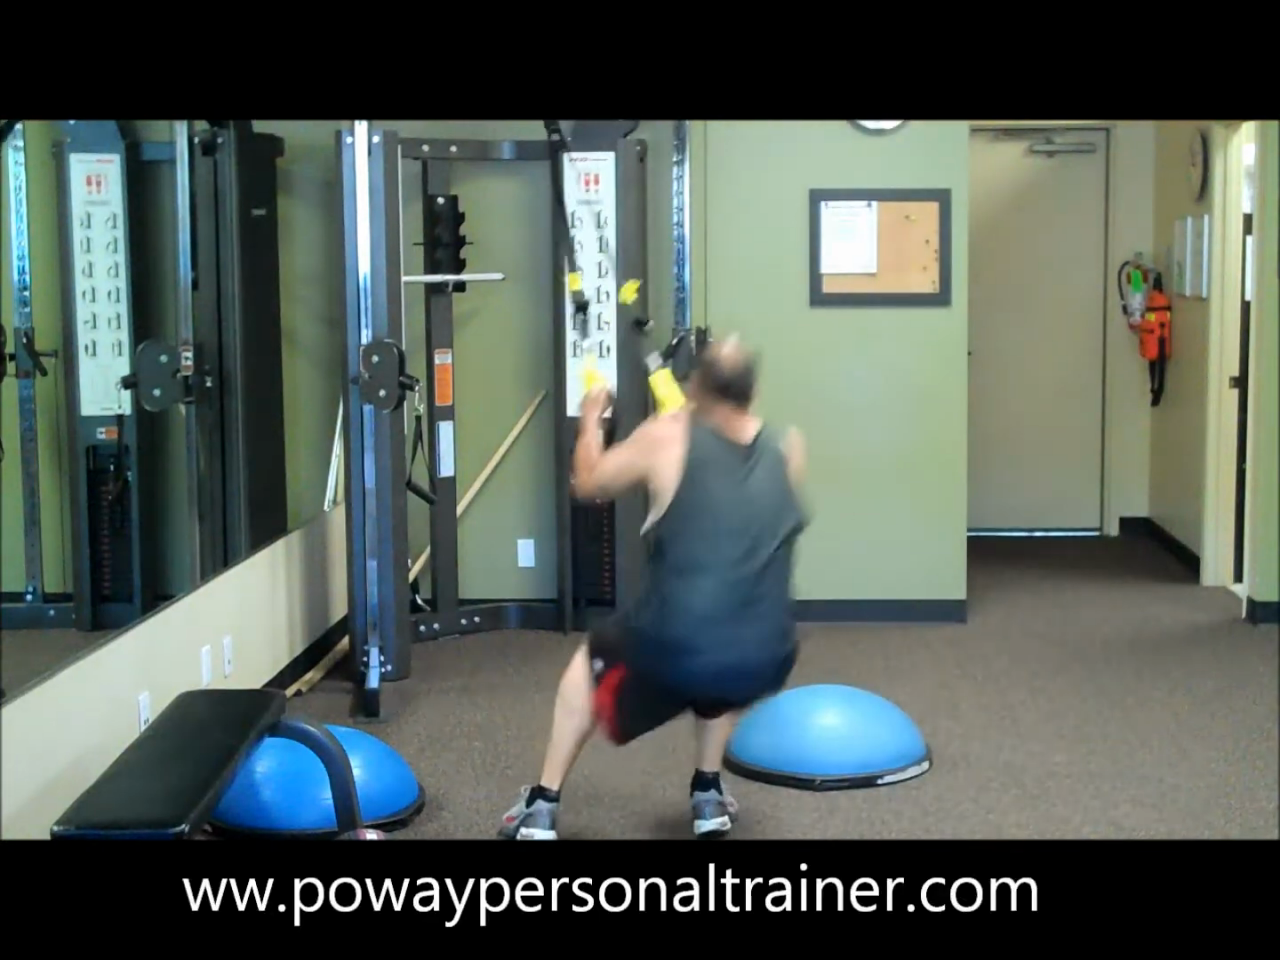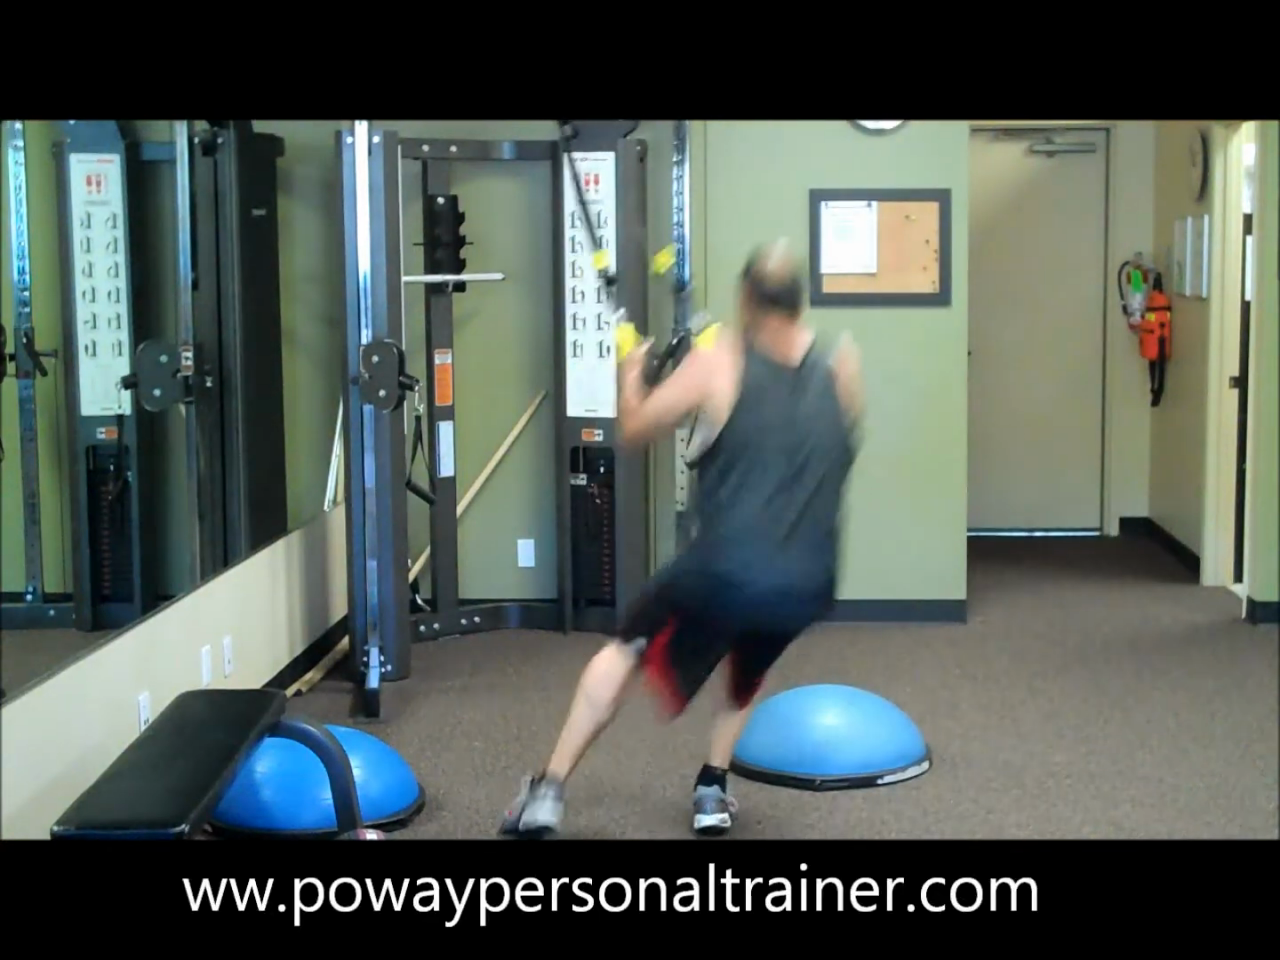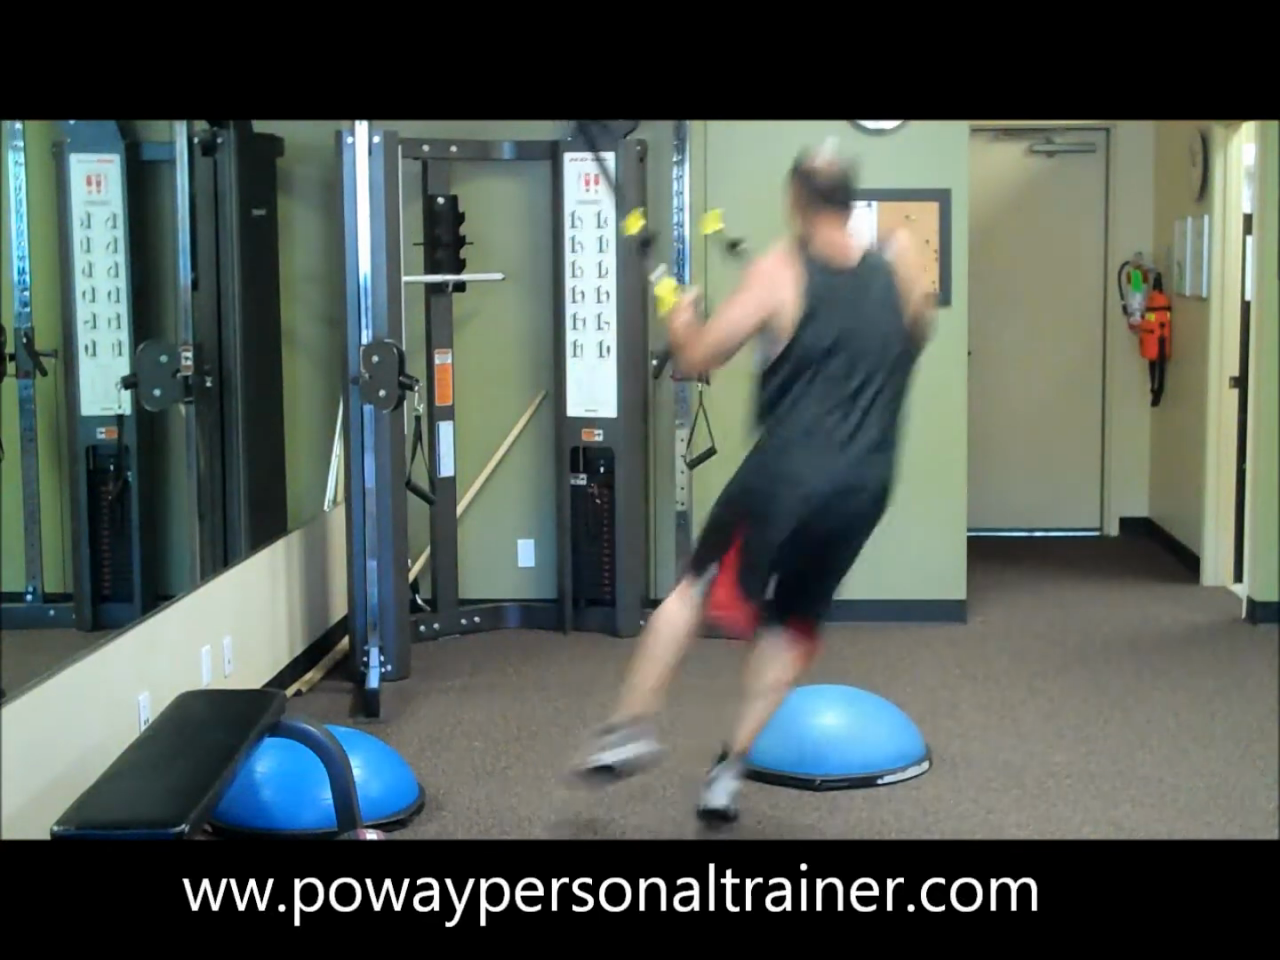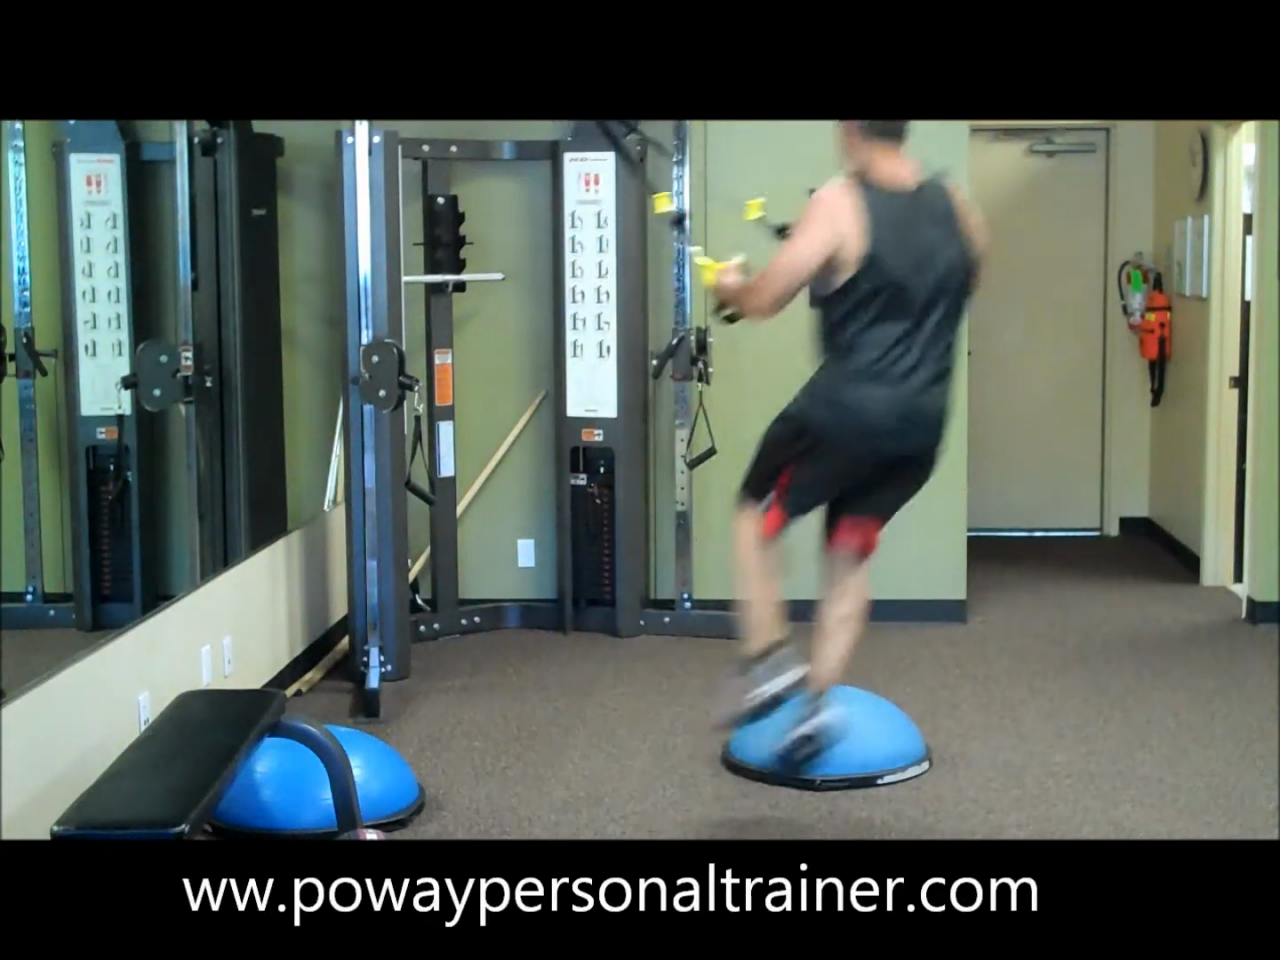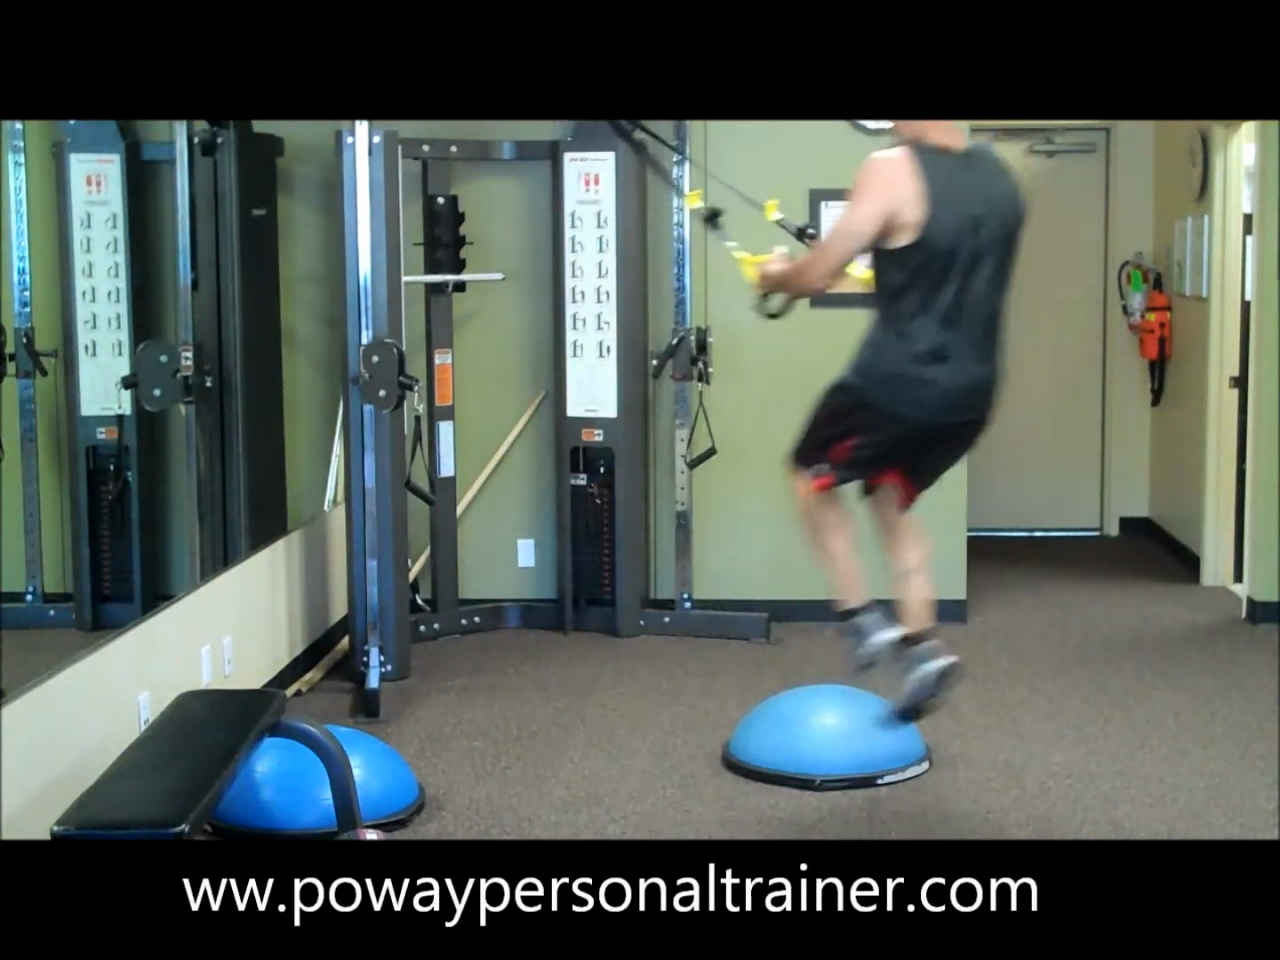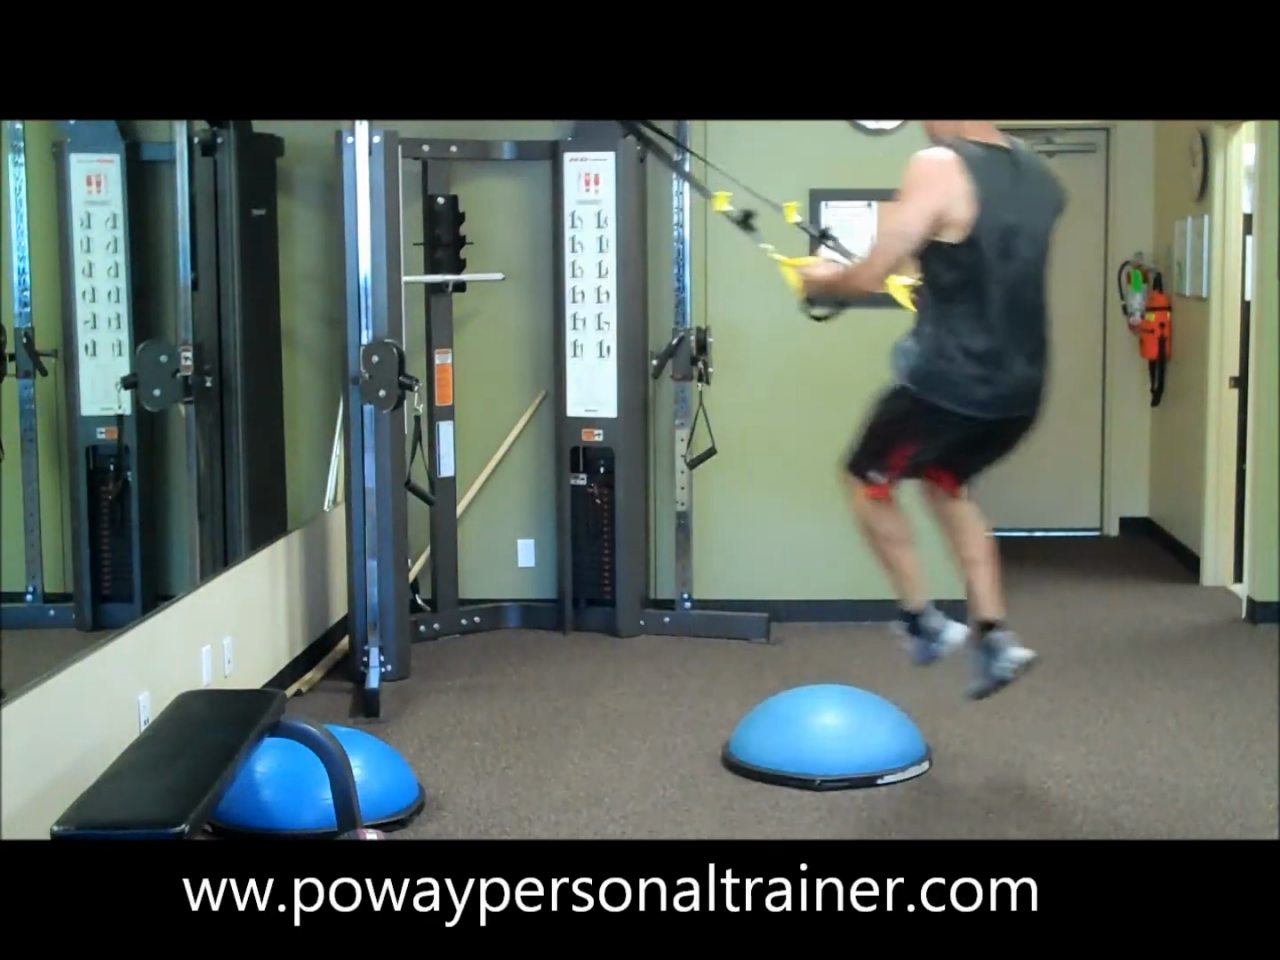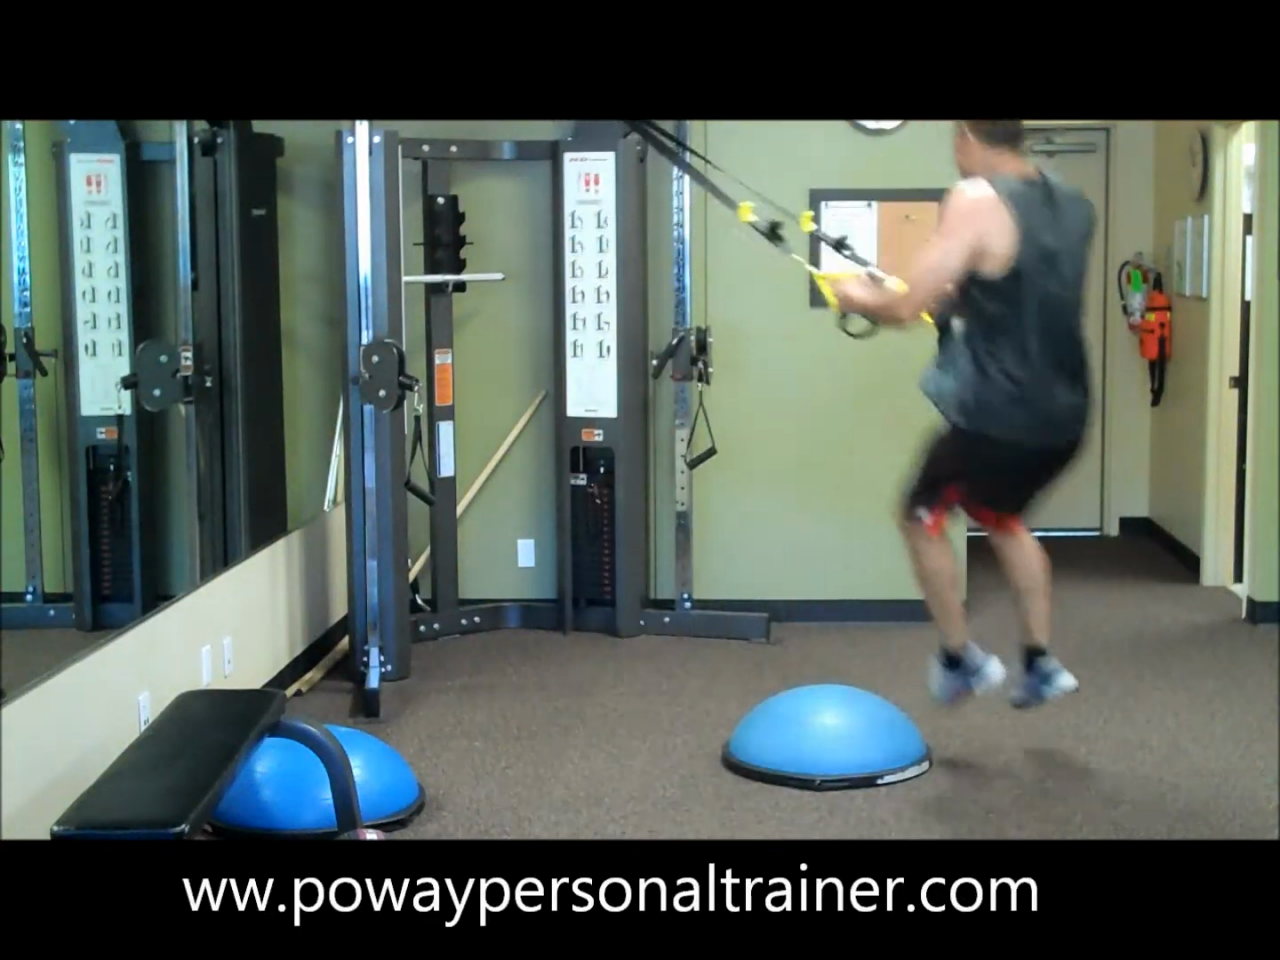
dt=0.1s
person 1, frame 1
left shoulder: (667, 439)
right shoulder: (789, 452)
left elbow: (589, 483)
left wrist: (591, 418)
left hip: (678, 656)
right hip: (764, 666)
left knee: (591, 658)
left ankle: (542, 807)
right ankle: (708, 794)
person 1, frame 2
left shoulder: (718, 362)
right shoulder: (843, 368)
left elbow: (635, 430)
left wrist: (630, 373)
left hip: (722, 577)
right hip: (806, 587)
left knee: (626, 648)
right knee: (743, 670)
left ankle: (547, 788)
right ankle: (711, 790)
person 1, frame 3
left shoulder: (779, 271)
right shoulder: (903, 266)
left elbow: (696, 359)
left wrist: (681, 324)
left hip: (789, 481)
right hip: (862, 492)
left knee: (696, 592)
right knee: (792, 627)
left ankle: (631, 729)
right ankle: (730, 767)
person 1, frame 4
left shoulder: (839, 204)
right shoulder: (959, 209)
left elbow: (760, 301)
left wrist: (731, 287)
left hip: (845, 413)
right hip: (920, 427)
left knee: (756, 516)
right knee: (849, 555)
left ankle: (765, 661)
right ankle: (815, 701)
person 1, frame 5
left shoulder: (893, 170)
right shoulder: (1001, 177)
left elbow: (817, 274)
left wrist: (777, 275)
left hip: (898, 383)
right hip: (971, 393)
left knee: (810, 478)
right knee: (893, 502)
left ankle: (864, 620)
right ankle: (921, 644)
person 1, frame 6
left shoulder: (937, 168)
right shoulder: (1037, 176)
left elbow: (866, 278)
left wrist: (821, 279)
left hip: (951, 382)
right hip: (1020, 389)
left knee: (865, 483)
right knee: (945, 489)
left ankle: (923, 625)
right ankle: (995, 637)
person 1, frame 7
left shoulder: (976, 201)
right shoulder: (1070, 204)
left elbow: (907, 307)
left wrist: (857, 297)
left hip: (998, 416)
right hip: (1064, 418)
left knee: (922, 519)
right knee: (1001, 519)
left ankle: (963, 662)
right ankle: (1042, 663)
